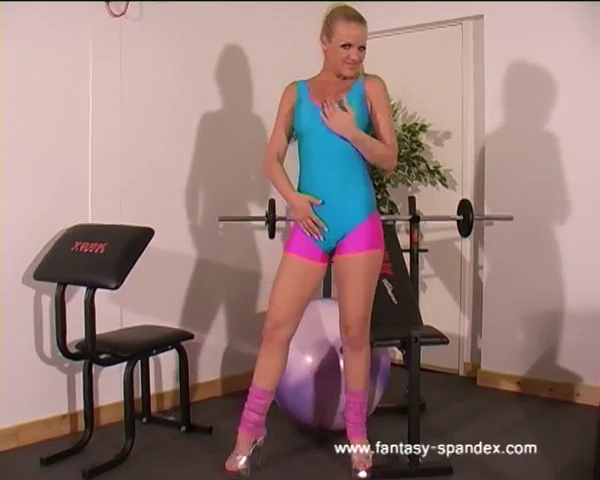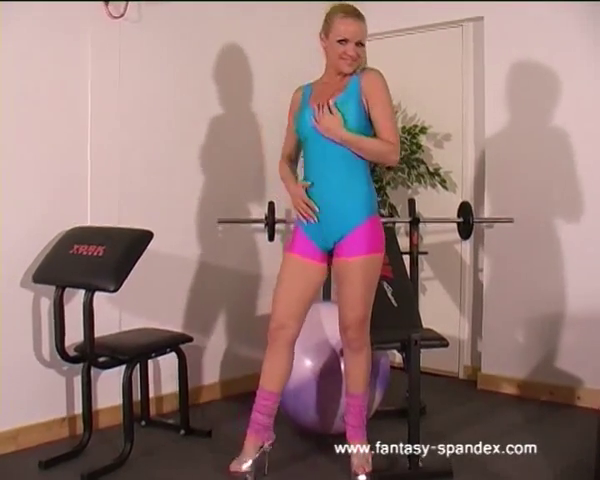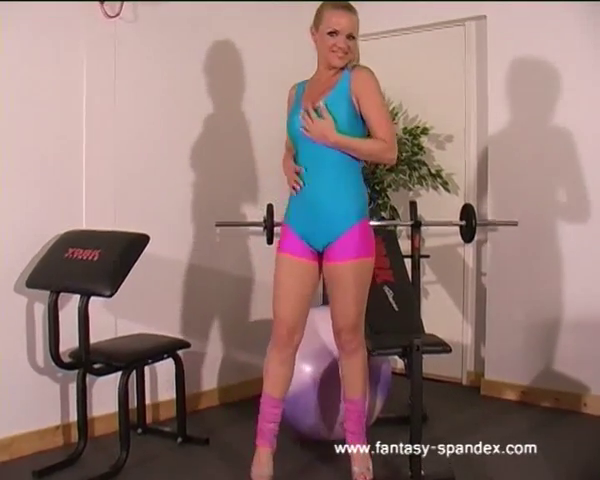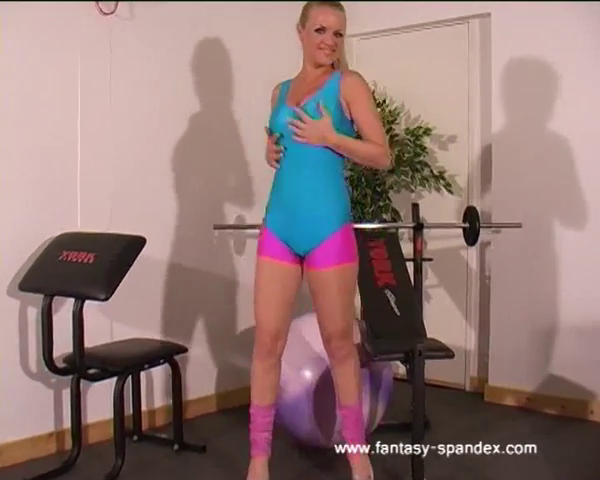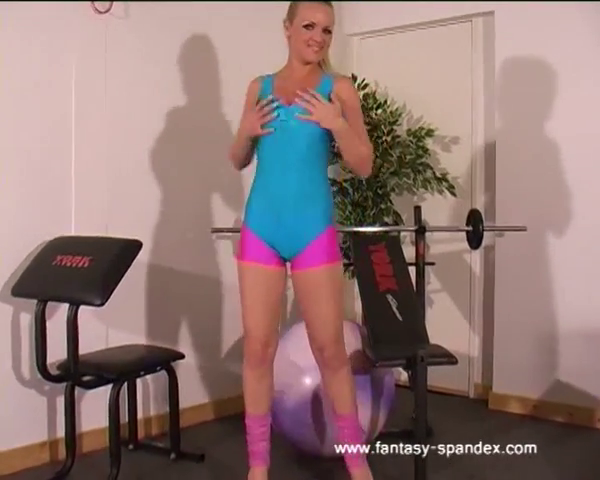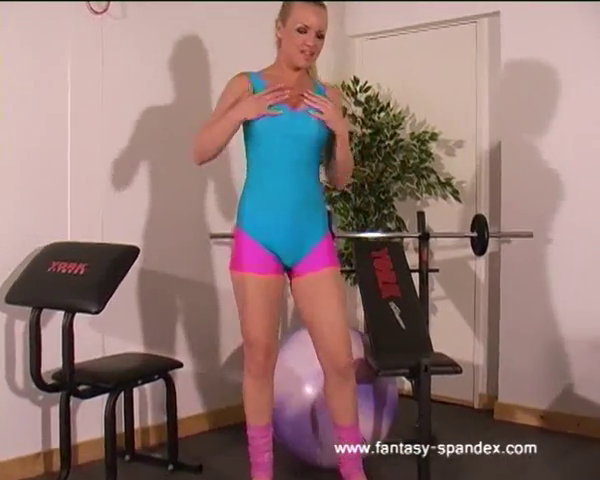
dt=0.2s
person 1, frame 1
left shoulder: (370, 88)
right shoulder: (296, 93)
left elbow: (389, 158)
right elbow: (272, 158)
left wrist: (348, 130)
right wrist: (292, 198)
left hip: (358, 220)
right hip: (311, 222)
left knee: (354, 331)
right knee: (277, 326)
left ankle: (356, 434)
right ankle: (249, 432)
person 1, frame 2
left shoulder: (369, 82)
right shoulder: (301, 95)
left elbow: (391, 151)
right elbow: (288, 156)
left wrist: (338, 133)
right wrist: (291, 182)
left hip: (357, 220)
right hip: (310, 223)
left knee: (354, 332)
right knee: (281, 328)
left ankle: (356, 439)
right ankle: (258, 437)
person 1, frame 3
left shoulder: (360, 81)
right shoulder: (296, 91)
left elbow: (388, 150)
left wrist: (334, 137)
right wrist: (287, 162)
left hip: (346, 222)
right hip: (299, 223)
left knee: (348, 335)
right knee: (283, 333)
person 1, frame 4
left shoulder: (349, 85)
right shoulder: (281, 90)
left elbow: (381, 158)
left wrist: (329, 137)
right wrist: (271, 152)
left hip: (329, 226)
right hip: (278, 225)
left knee: (338, 341)
right knee: (267, 340)
person 1, frame 5
left shoulder: (339, 88)
right shoulder: (262, 86)
left elbow: (364, 167)
right elbow: (236, 161)
left wrist: (338, 124)
right wrist: (247, 129)
left hip: (315, 229)
right hip: (260, 227)
left knee: (330, 350)
right knee: (257, 349)
person 1, frame 6
left shoulder: (328, 96)
right shoulder: (247, 84)
left elbow: (340, 179)
right elbow: (200, 152)
left wrist: (338, 131)
right wrist: (242, 112)
left hip: (313, 236)
right hip: (258, 235)
left knee: (339, 357)
right knee: (259, 359)
